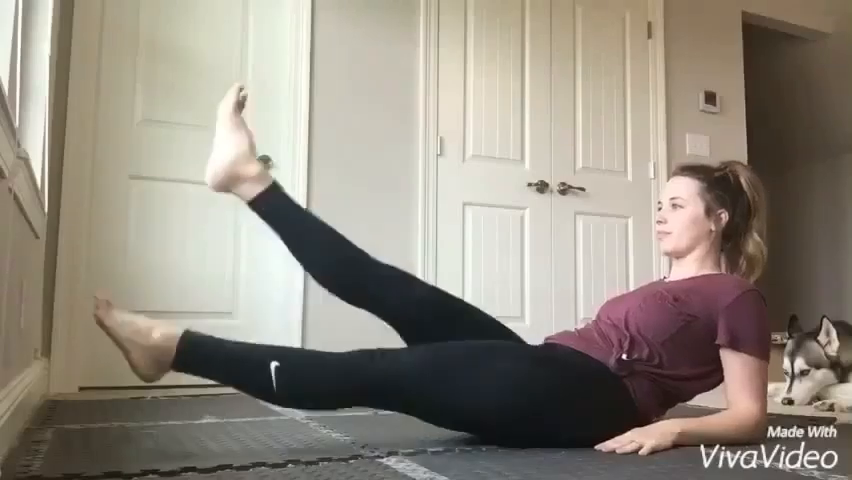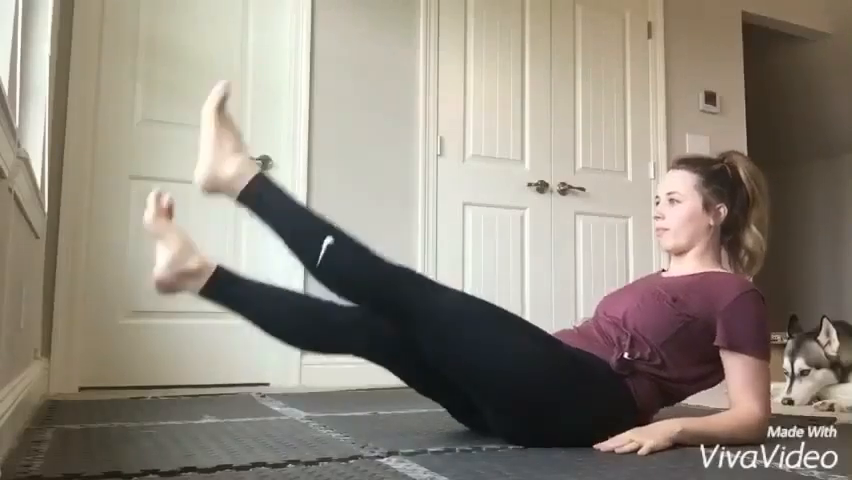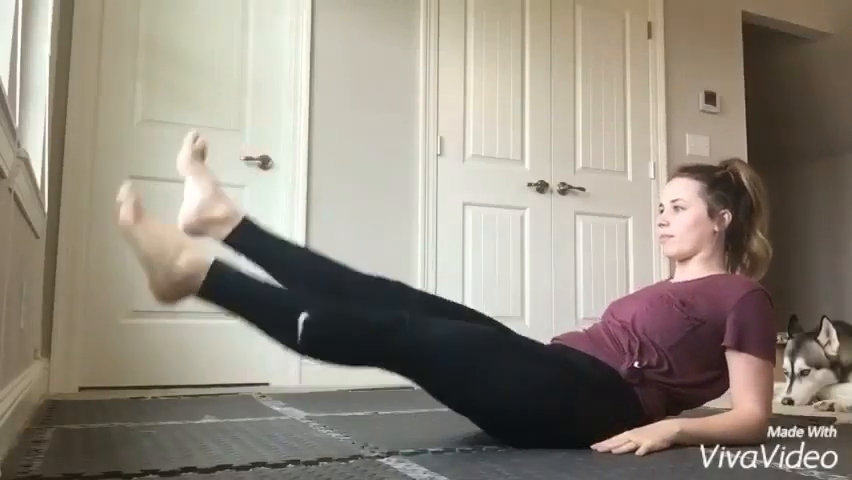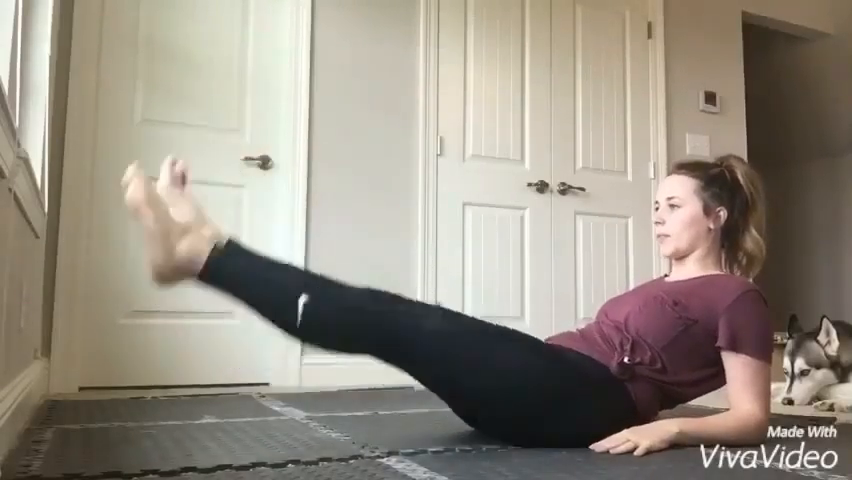
dt=0.3s
person 1, frame 1
left shoulder: (734, 297)
right shoulder: (668, 291)
left elbow: (747, 415)
left wrist: (669, 425)
left hip: (583, 404)
right hip: (548, 385)
left knee: (372, 374)
right knee: (397, 293)
left ankle: (174, 347)
person 1, frame 2
left shoulder: (732, 294)
right shoulder: (663, 283)
left elbow: (750, 414)
left wrist: (674, 424)
left hip: (582, 400)
right hip: (549, 389)
left knee: (405, 304)
right knee: (378, 313)
right ankle: (201, 273)
person 1, frame 3
left shoulder: (742, 298)
right shoulder: (669, 291)
left elbow: (752, 417)
left wrist: (672, 425)
left hip: (588, 405)
right hip: (548, 393)
left knee: (392, 330)
right knee: (401, 308)
left ankle: (199, 270)
right ankle: (229, 222)
person 1, frame 4
left shoulder: (737, 301)
right shoulder: (667, 287)
left elbow: (750, 417)
left wrist: (668, 423)
left hip: (581, 403)
right hip: (549, 390)
left knee: (389, 321)
right knee: (396, 329)
left ankle: (205, 253)
right ankle: (201, 252)
